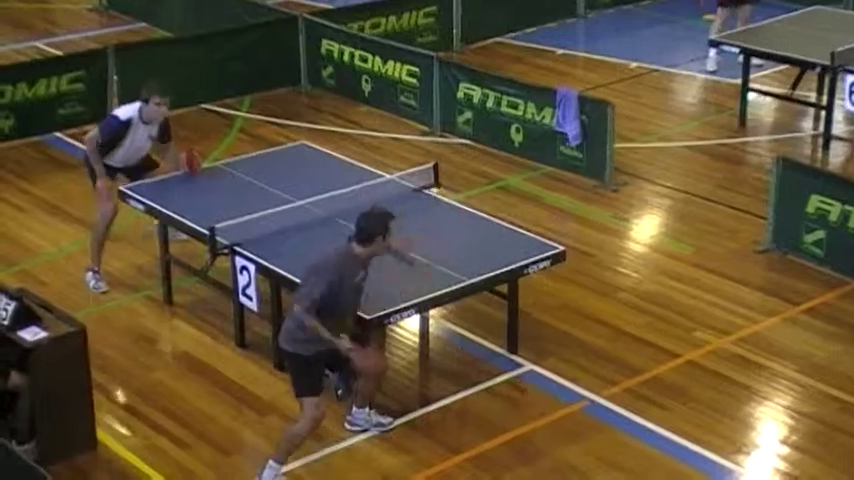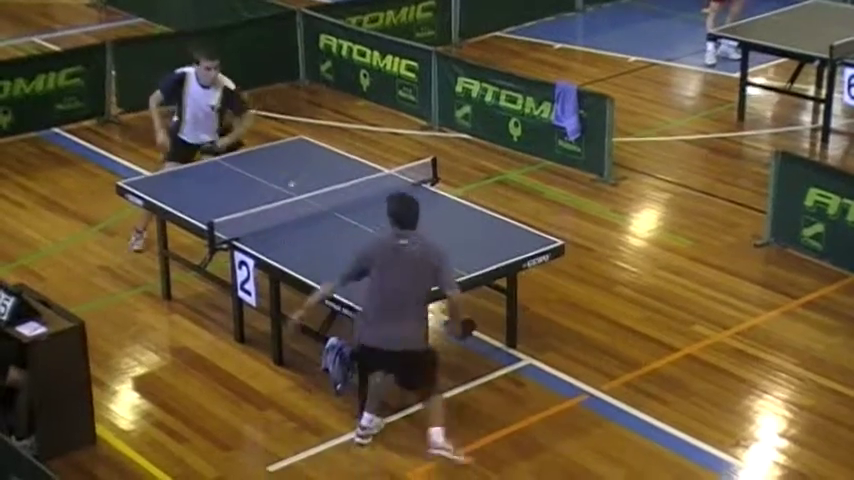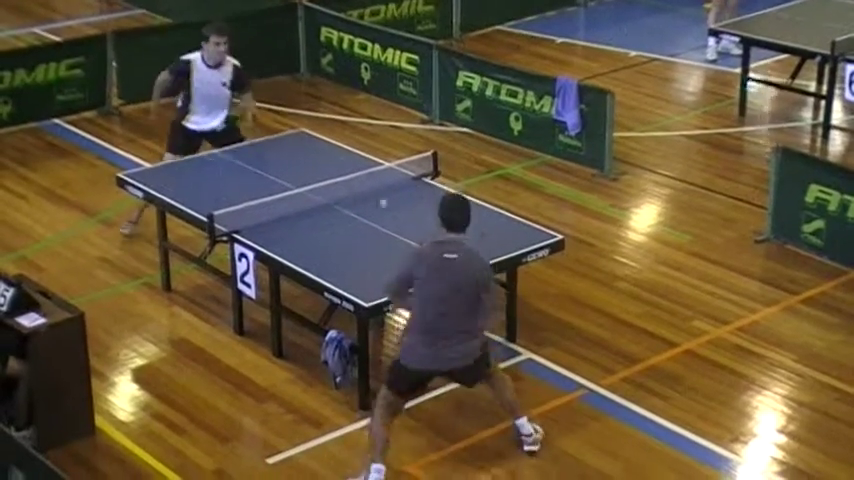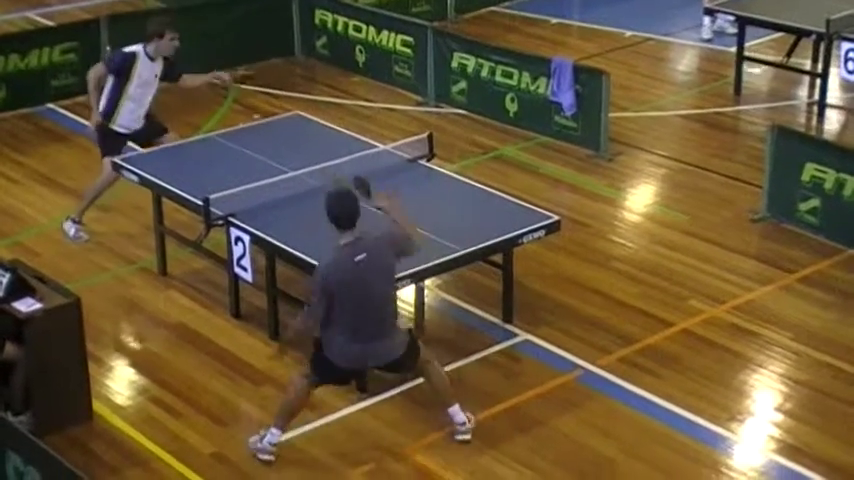
dt=0.7s
person 1, frame 1
left shoulder: (363, 251)
right shoulder: (335, 265)
left elbow: (387, 247)
right elbow: (299, 309)
left wrist: (407, 259)
right wrist: (335, 341)
left hip: (337, 333)
right hip: (303, 343)
left knee: (376, 366)
right knee: (313, 415)
left ankle: (359, 415)
person 1, frame 2
left shoulder: (375, 247)
right shoulder: (432, 251)
left elbow: (337, 282)
right elbow: (453, 297)
left wrist: (304, 308)
right wrist: (456, 320)
left hip: (369, 336)
right hip: (411, 340)
left knee: (377, 371)
right knee: (431, 391)
left ankle: (368, 423)
right ankle: (438, 439)
person 1, frame 3
left shoulder: (421, 254)
right shoulder: (479, 267)
left elbow: (393, 294)
right elbow: (488, 321)
right wrist: (478, 327)
left hip: (414, 353)
right hip: (457, 355)
left knee: (384, 407)
right knee: (494, 375)
right ankle: (527, 432)
person 1, frame 4
left shoulder: (327, 271)
right shoulder: (384, 243)
left elbow: (311, 323)
right elbow: (412, 239)
right wrist: (389, 208)
left hip: (342, 352)
right hip: (389, 346)
left knee: (303, 380)
right knee: (428, 363)
left ankle: (269, 441)
right ankle: (459, 421)
person 2, frame 1
left shoulder: (162, 120)
right shoulder: (123, 119)
left elbow: (166, 149)
right elbow: (90, 141)
left wrist: (179, 162)
right wrist: (100, 176)
left hip: (132, 158)
right hip: (103, 160)
right knee: (109, 208)
right ankle: (93, 270)
person 2, frame 2
left shoulder: (227, 89)
right shoulder: (181, 77)
left elbow: (246, 117)
right elbow: (154, 100)
left wrist: (230, 139)
right wrist: (160, 131)
left hip: (218, 136)
right hip: (182, 135)
right ankle: (140, 231)
person 2, frame 3
left shoulder: (234, 67)
right shoulder: (187, 63)
left elbow: (244, 92)
right elbow: (165, 78)
left wrist: (248, 107)
right wrist: (156, 101)
left hip: (221, 123)
right hip: (188, 123)
right ankle: (134, 219)
person 2, frame 4
left shoulder: (163, 61)
right shoulder: (128, 56)
left elbow: (184, 80)
right elbow: (94, 74)
left wrist: (214, 76)
right wrist: (95, 110)
left hip: (140, 120)
right hip: (112, 124)
right knee: (110, 175)
right ankle: (74, 220)
